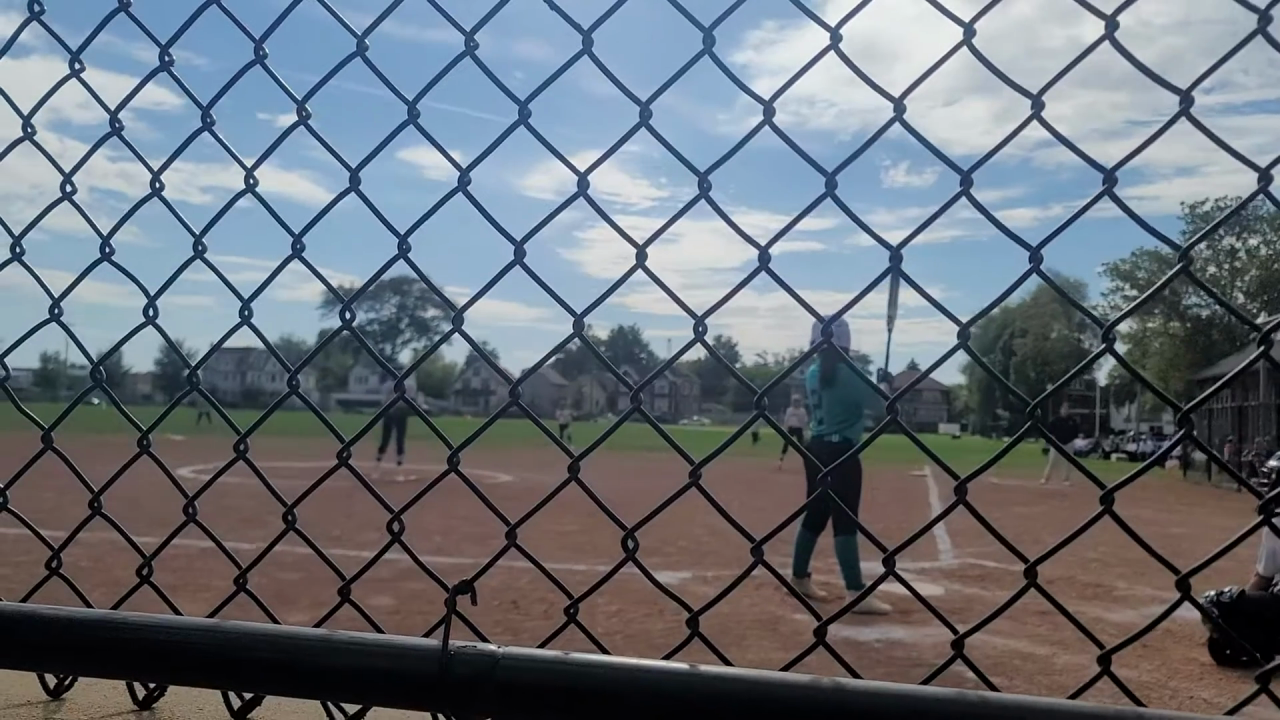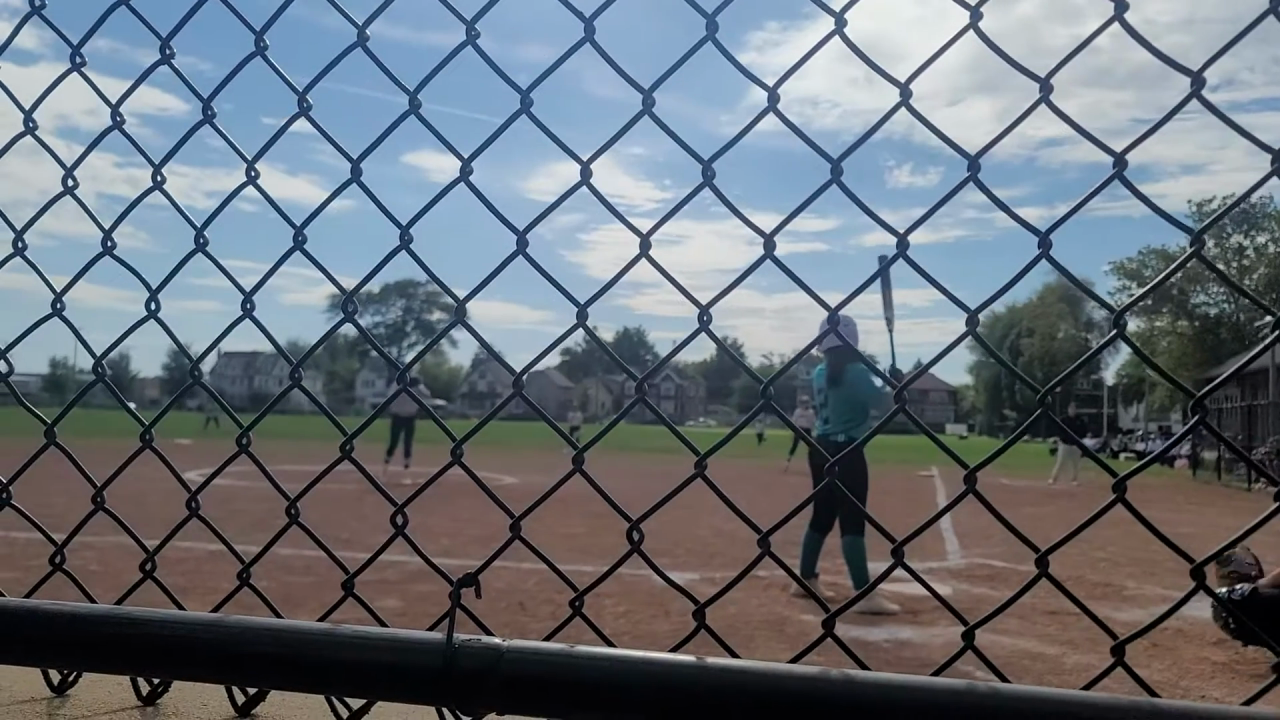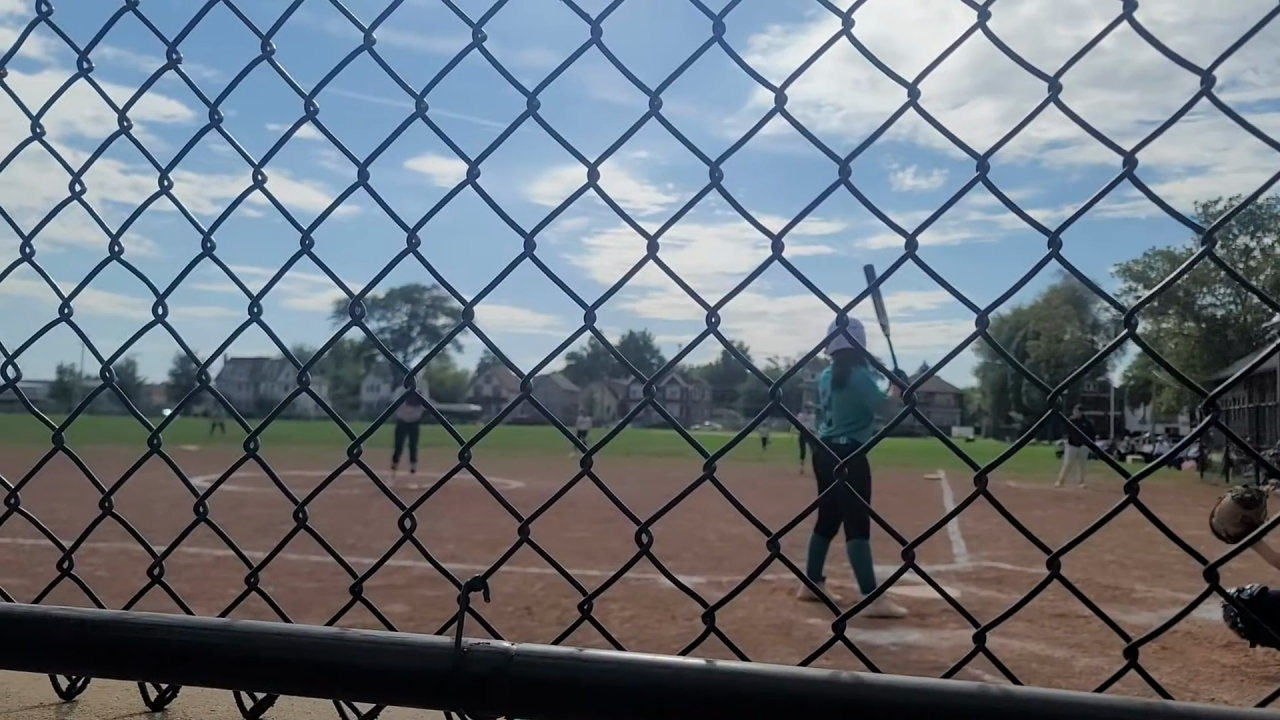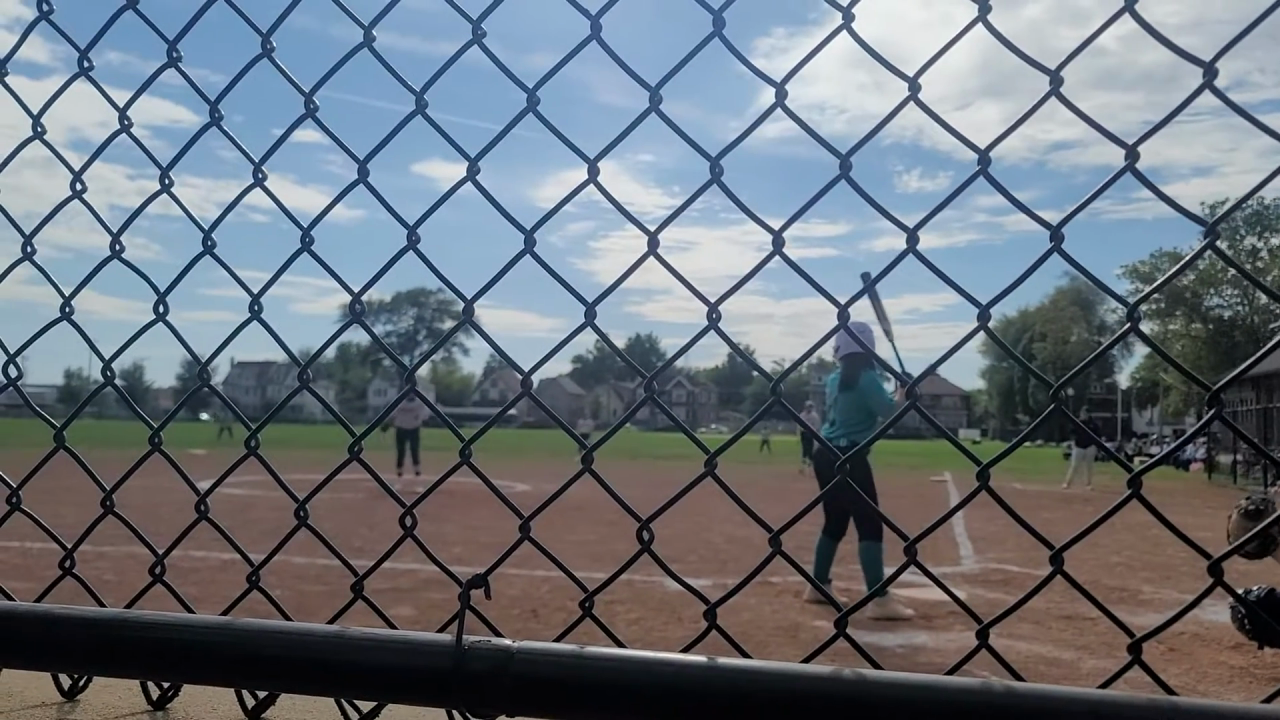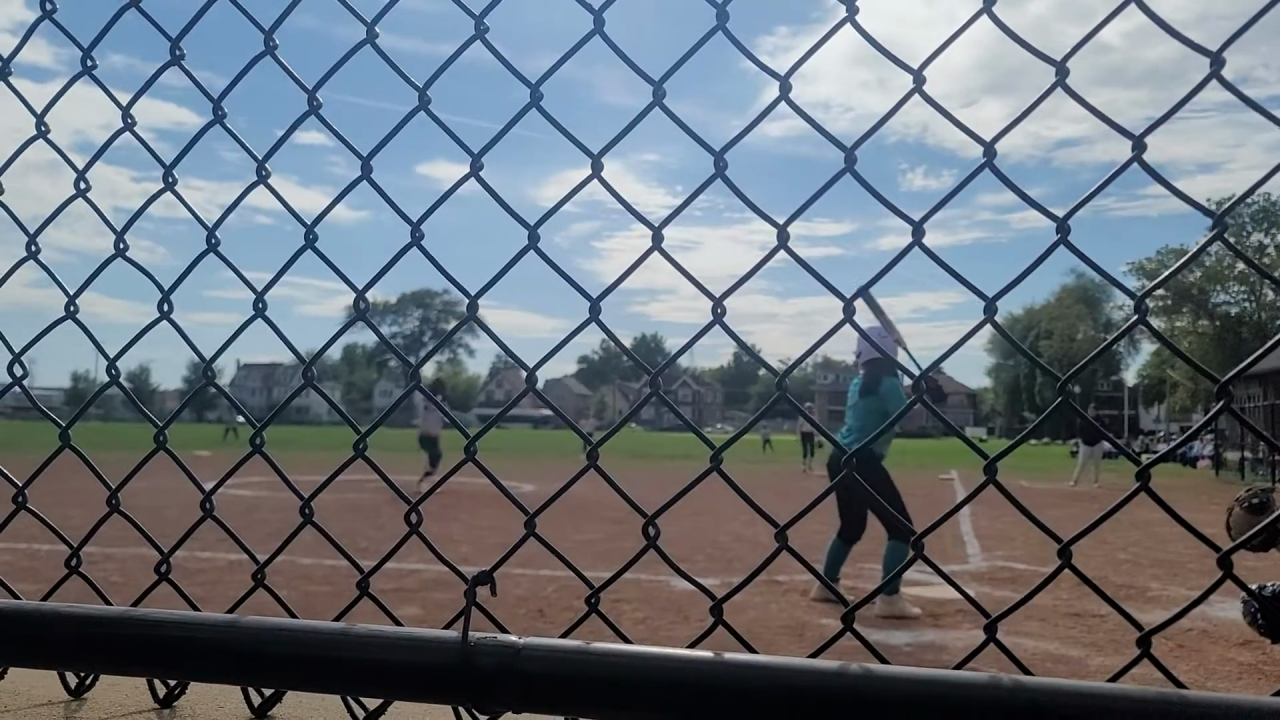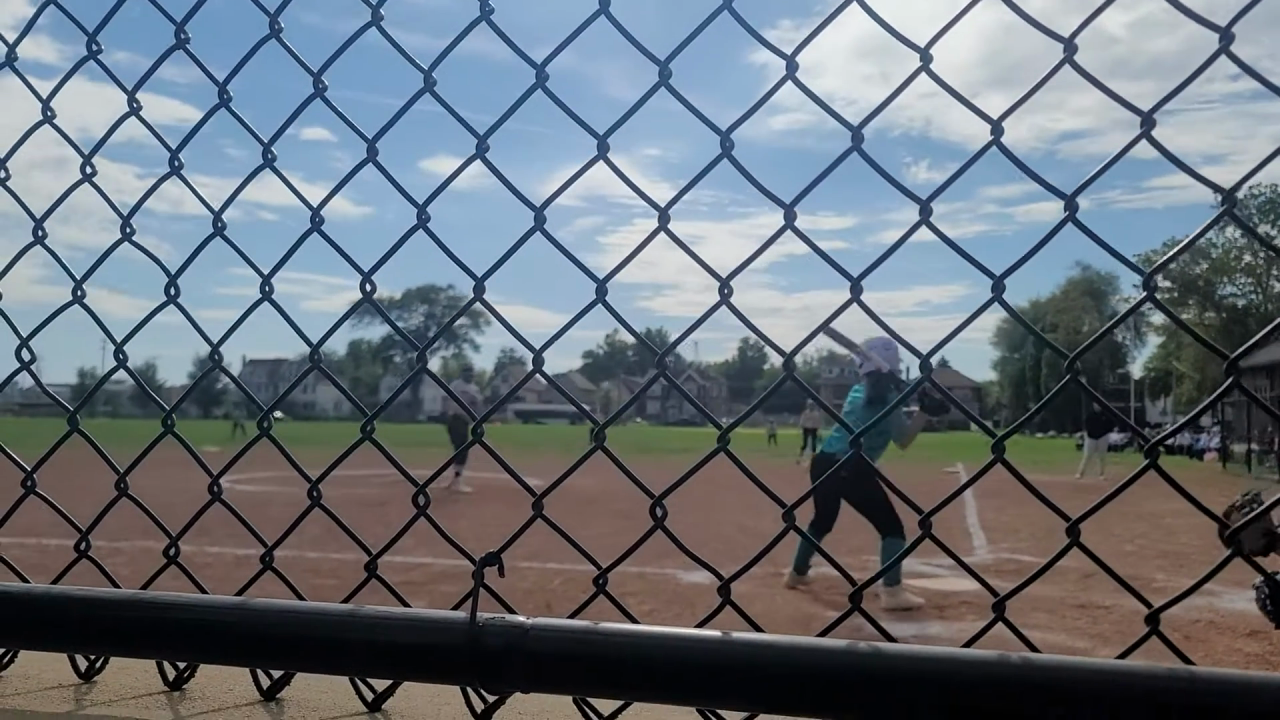
dt=0.5s
person 1, frame 1
left shoulder: (813, 374)
right shoulder: (847, 373)
right elbow: (877, 403)
left wrist: (871, 385)
left hip: (817, 449)
right hip: (840, 451)
left knee: (815, 515)
right knee: (845, 521)
left ankle: (799, 579)
right ankle: (857, 593)
person 1, frame 2
left shoulder: (820, 373)
right shoulder: (855, 371)
right elbow: (881, 403)
right wrist: (894, 382)
left hip: (821, 449)
right hip: (846, 452)
left knee: (822, 516)
right knee: (852, 520)
left ankle: (806, 580)
right ankle: (865, 595)
person 1, frame 3
left shoulder: (826, 376)
right shoulder: (858, 374)
right elbow: (883, 407)
left wrist: (885, 387)
right wrist: (897, 387)
left hip: (825, 453)
right hip: (848, 455)
left knee: (827, 520)
right knee: (857, 524)
left ankle: (812, 584)
right ankle: (873, 598)
person 1, frame 4
left shoulder: (834, 378)
right shoulder: (866, 377)
right elbow: (890, 412)
right wrist: (904, 390)
left hip: (826, 455)
right hip: (849, 458)
left knee: (835, 523)
right knee: (869, 525)
left ankle: (818, 587)
right ankle: (880, 600)
person 1, frame 5
left shoulder: (858, 383)
right shoulder: (886, 383)
right wrist: (928, 397)
left hip: (840, 462)
right hip: (862, 465)
left knee: (851, 528)
right knee: (901, 527)
left ankle: (825, 585)
right ankle: (889, 598)
person 1, frame 6
left shoulder: (857, 391)
right shoulder: (887, 396)
right elbow: (904, 440)
left wrist: (915, 411)
right wrist: (923, 412)
left hip: (823, 463)
right hip: (851, 469)
left knee: (822, 520)
right knee: (891, 525)
left ankle: (798, 572)
right ankle: (892, 591)
